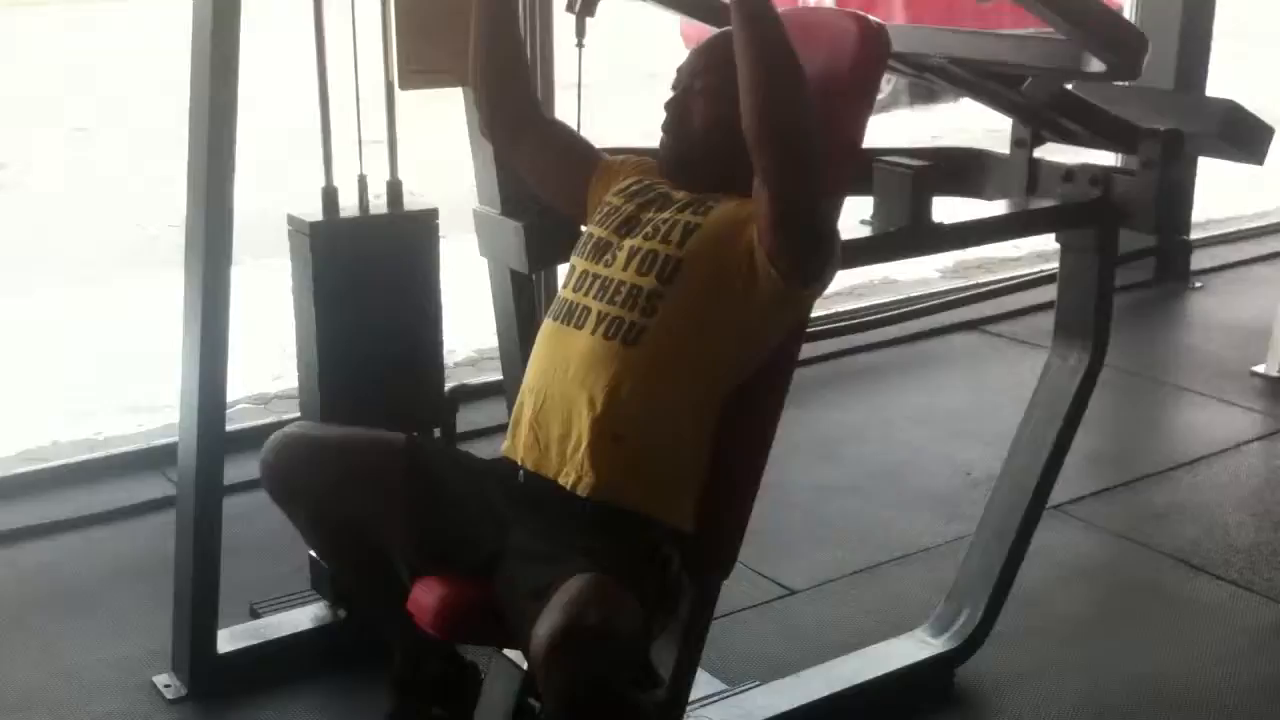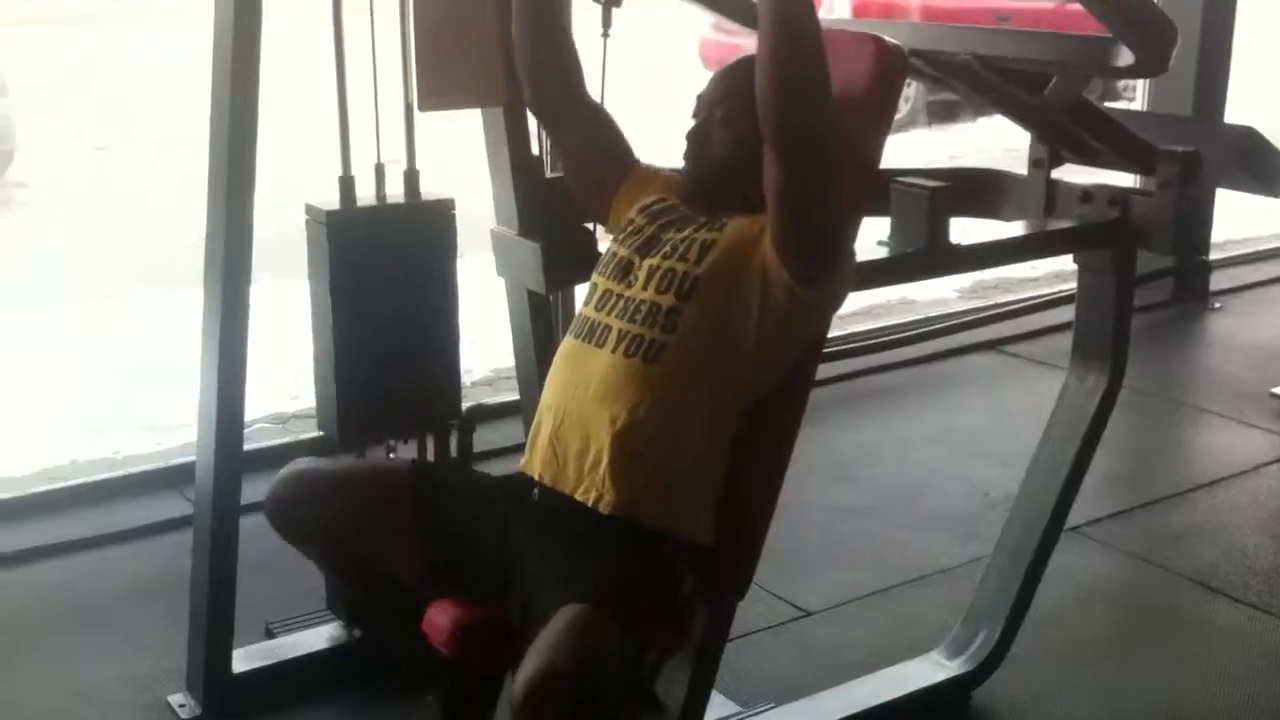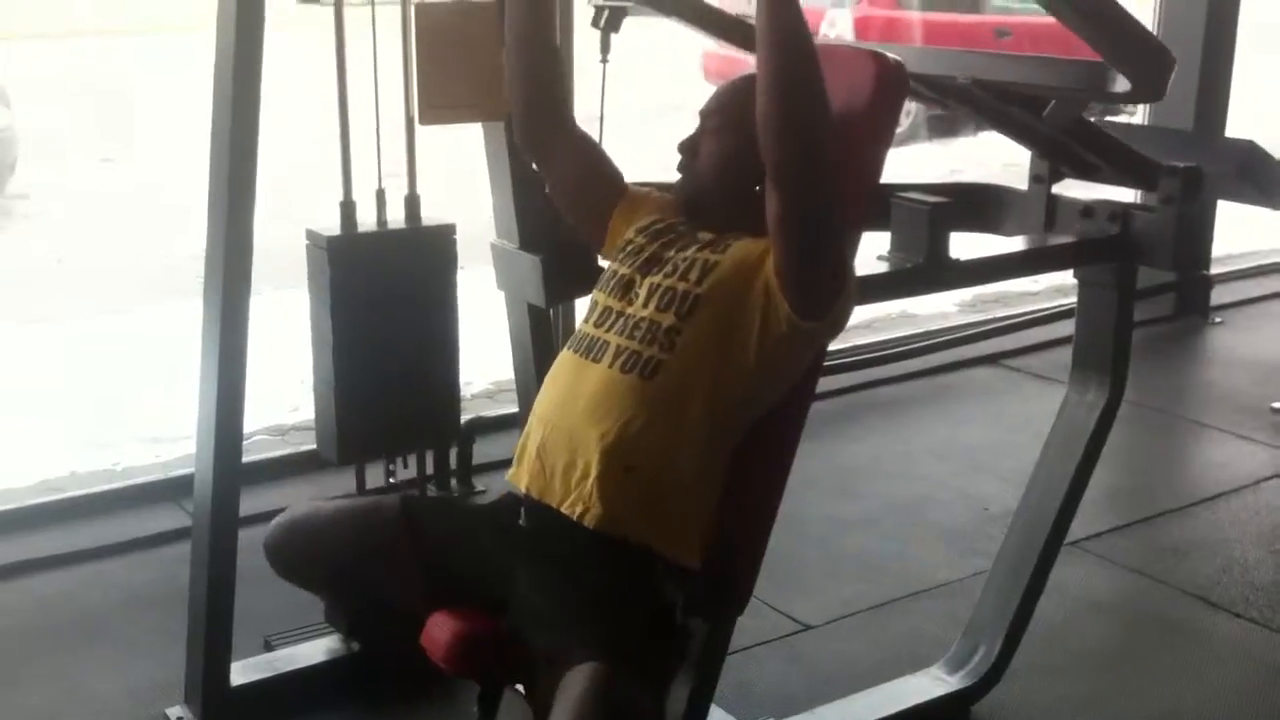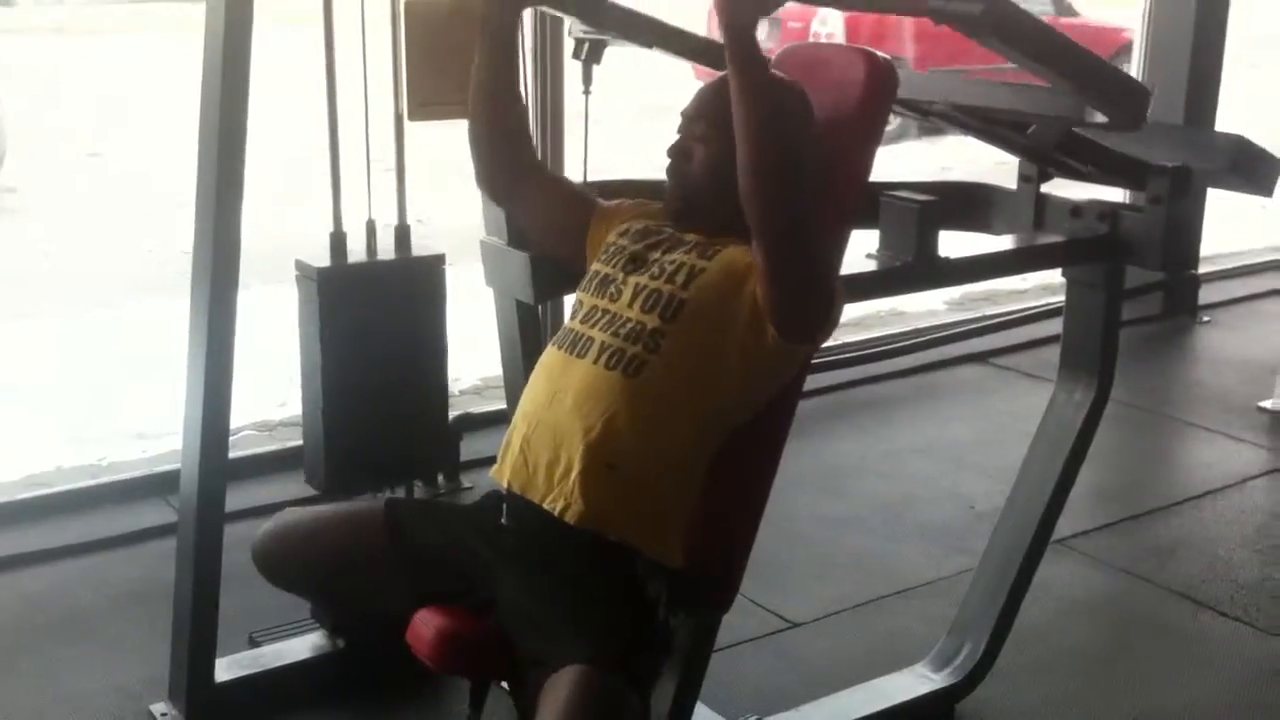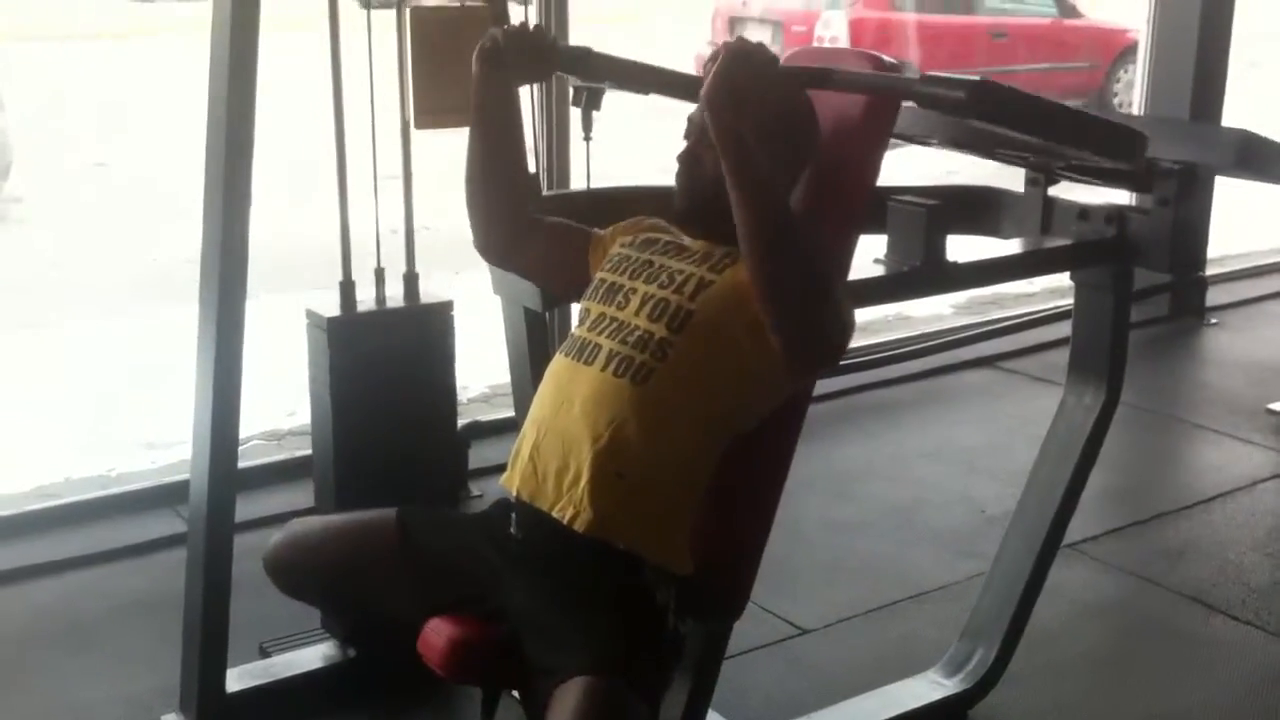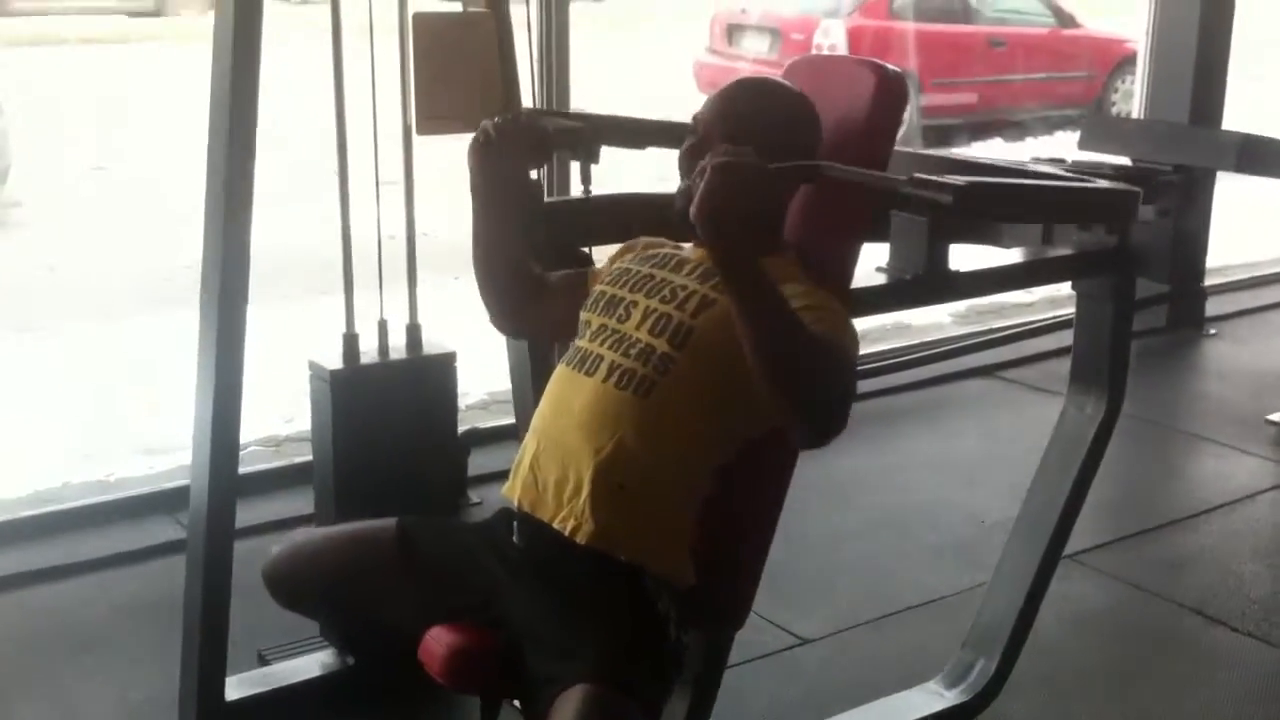
dt=0.4s
person 1, frame 1
left shoulder: (770, 235)
right shoulder: (625, 185)
left elbow: (788, 155)
right elbow: (510, 122)
left hip: (615, 530)
right hip: (508, 487)
left knee: (574, 638)
right knee: (296, 457)
right ankle: (428, 659)
person 1, frame 2
left shoulder: (789, 255)
right shoulder: (647, 202)
left elbow: (799, 138)
right elbow: (556, 99)
left hip: (631, 545)
right hip: (526, 501)
right knee: (300, 496)
person 1, frame 3
left shoulder: (787, 278)
right shoulder: (646, 223)
left elbow: (799, 164)
right elbow: (542, 129)
left hip: (623, 565)
right hip: (517, 521)
right knee: (297, 540)
person 1, frame 4
left shoulder: (770, 281)
right shoulder: (630, 229)
left elbow: (785, 230)
right elbow: (507, 174)
left hip: (606, 563)
right hip: (501, 519)
right knee: (283, 547)
person 1, frame 5
left shoulder: (773, 277)
right shoulder: (637, 240)
left elbow: (810, 345)
right elbow: (506, 237)
left wrist: (733, 137)
right wrist: (495, 90)
left hip: (618, 571)
right hip: (511, 525)
right knee: (294, 556)
person 1, frame 6
left shoulder: (796, 302)
right shoulder: (641, 255)
left elbow: (817, 417)
right elbow: (518, 308)
left wrist: (729, 249)
right wrist: (496, 180)
left hip: (622, 584)
right hip: (514, 536)
right knee: (293, 569)
